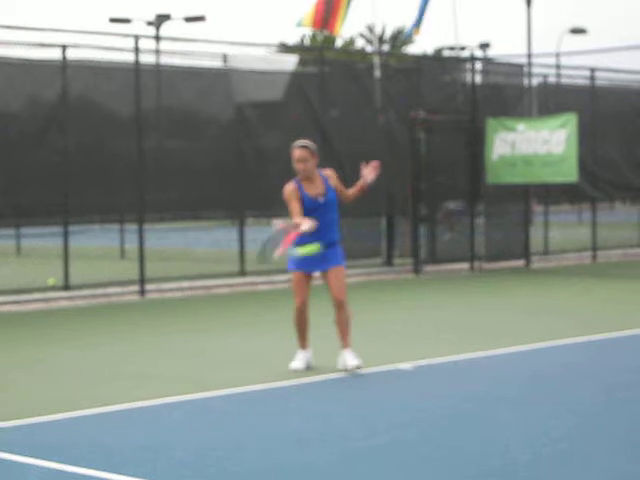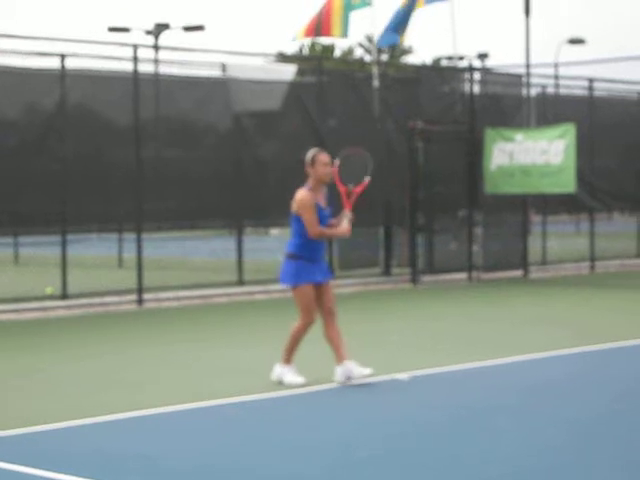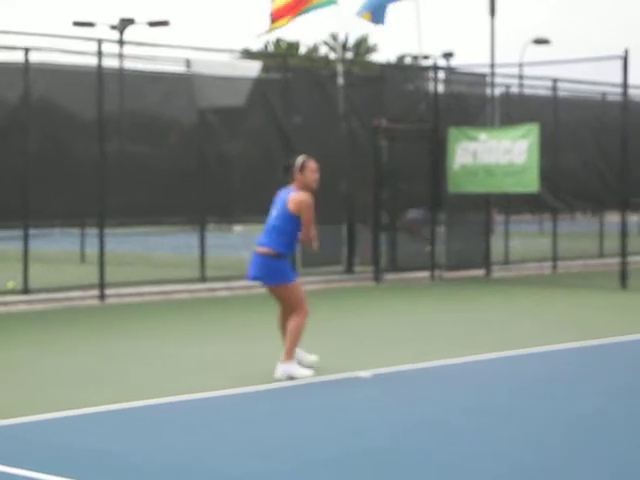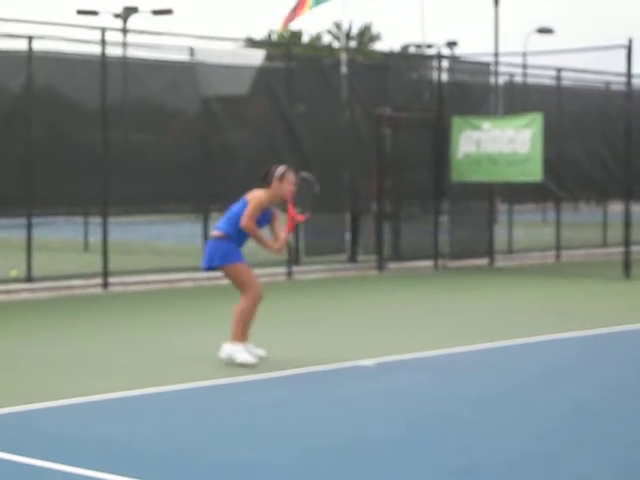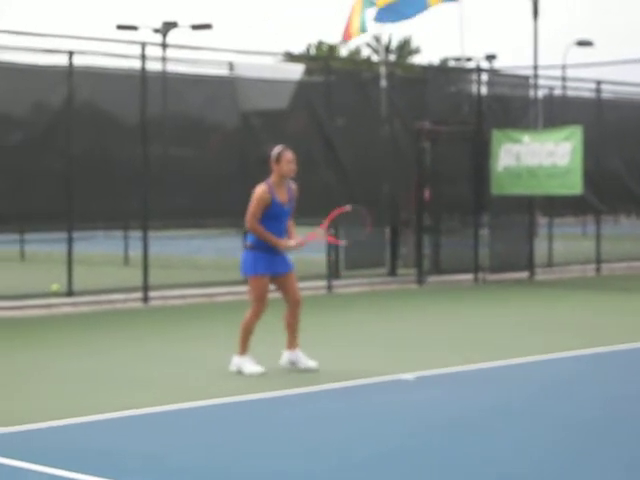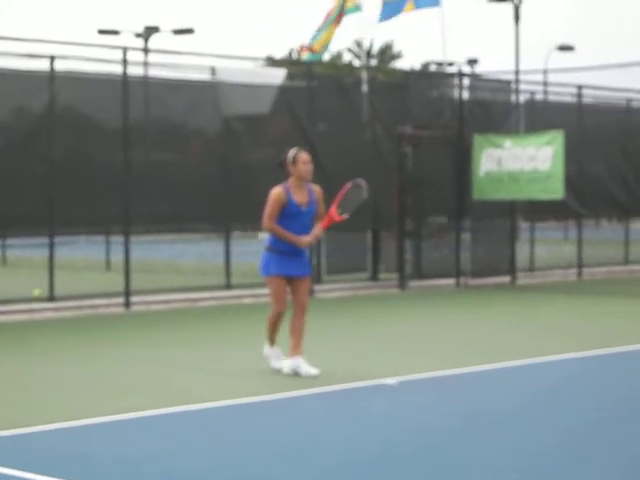
dt=0.7s
person 1, frame 1
left shoulder: (329, 175)
right shoulder: (291, 189)
left elbow: (346, 197)
right elbow: (297, 218)
left wrist: (365, 182)
right wrist: (304, 222)
left hip: (331, 249)
right hip: (304, 252)
left knee: (339, 299)
right knee: (300, 305)
left ankle: (346, 353)
right ankle: (304, 352)
person 1, frame 2
left shoulder: (322, 192)
right shoulder: (304, 196)
right elbow: (313, 232)
left wrist: (339, 222)
right wrist: (339, 232)
left hip: (318, 263)
right hip: (299, 263)
left knee: (329, 314)
right knee: (308, 318)
left ankle: (344, 367)
right ankle: (283, 367)
person 1, frame 3
left shoulder: (284, 192)
right shoulder: (304, 198)
right elbow: (308, 234)
left wrist: (299, 237)
right wrist: (311, 241)
left hip: (263, 258)
right hip: (273, 261)
left knee: (288, 306)
right knee: (300, 311)
left ankle: (291, 352)
right ankle: (286, 364)
person 1, frame 4
left shoulder: (272, 210)
right shoulder: (262, 195)
left elbow: (278, 238)
right elbow: (246, 223)
left wrist: (283, 240)
right wrist: (268, 243)
left hip: (230, 247)
right hip: (222, 244)
left knee: (255, 294)
right knee: (251, 292)
left ankle: (241, 344)
right ankle: (234, 345)
person 1, frame 5
left shoulder: (292, 188)
right shoulder: (263, 191)
right elbow: (251, 224)
left wrist: (293, 237)
right wrist: (277, 242)
left hip: (279, 255)
right hip: (258, 254)
left knee: (295, 301)
right knee: (258, 306)
left ankle: (292, 352)
right ankle: (241, 358)
person 1, frame 6
left shoulder: (316, 191)
right shoulder: (279, 192)
left elbow: (319, 219)
right elbow: (268, 224)
left wrist: (315, 232)
right wrist: (296, 239)
left hip: (300, 258)
right hip: (277, 257)
left knee: (301, 307)
right knee: (279, 307)
left ankle: (295, 358)
right ankle: (270, 346)
